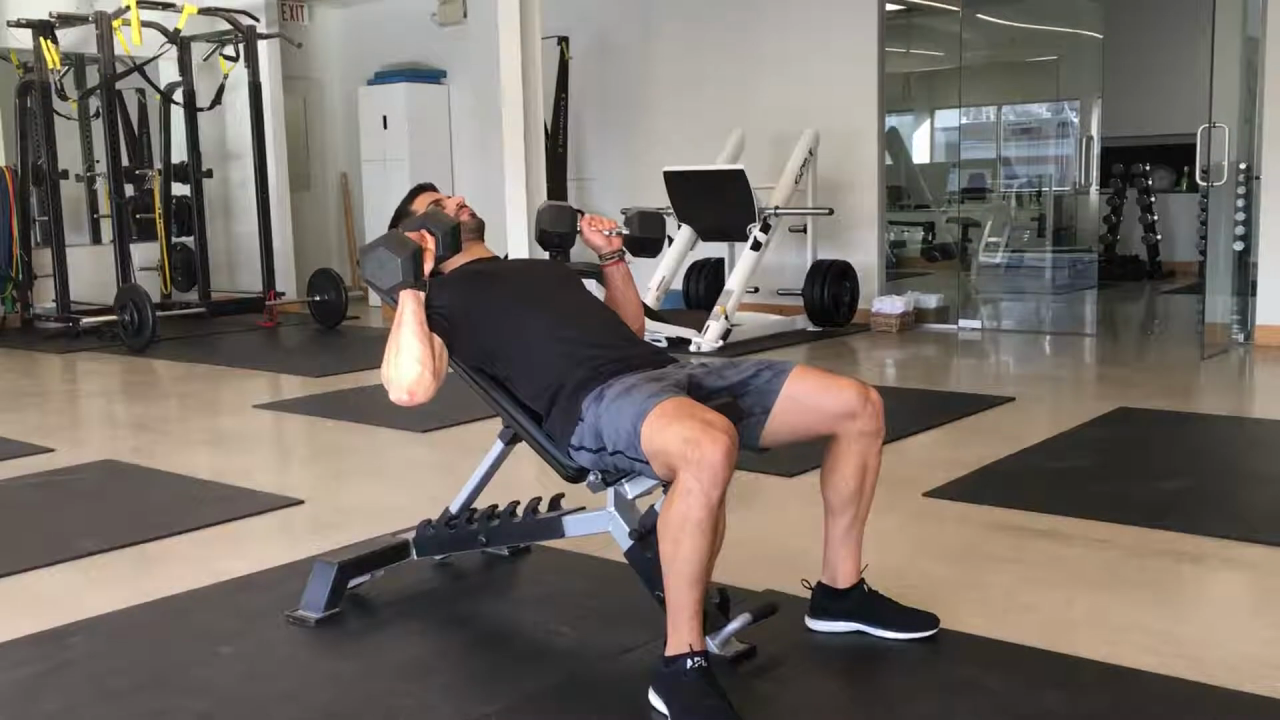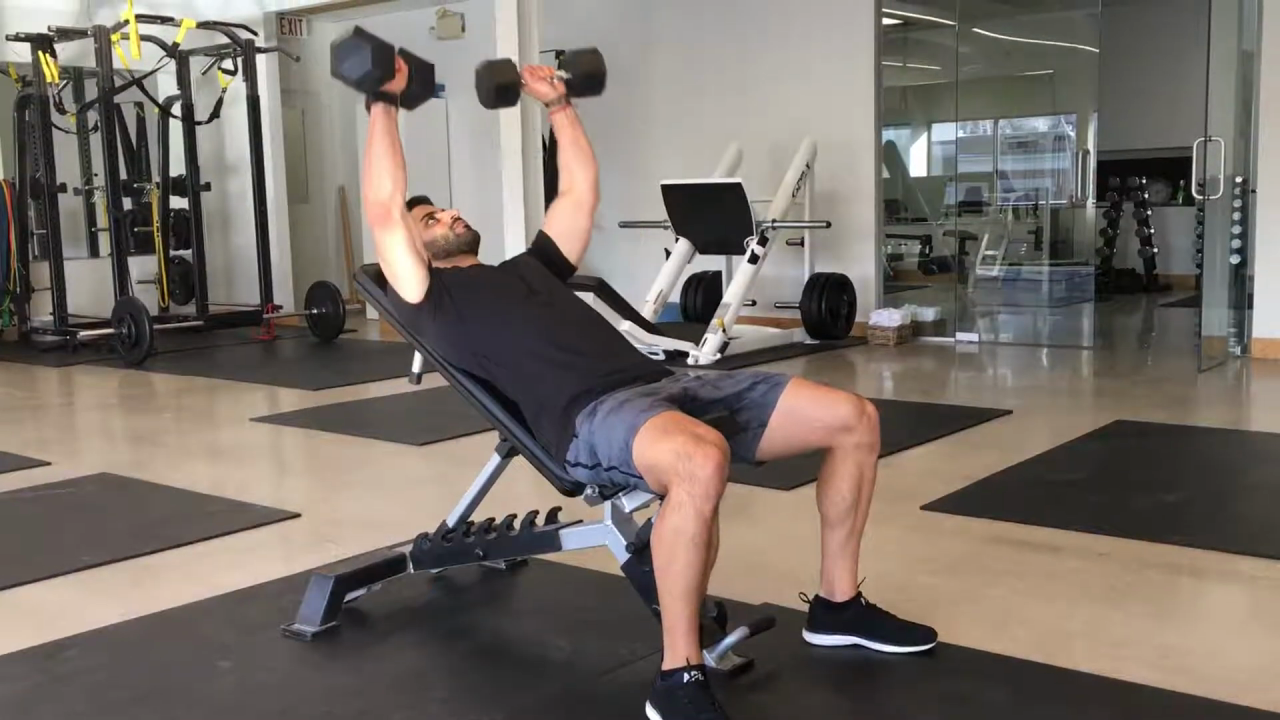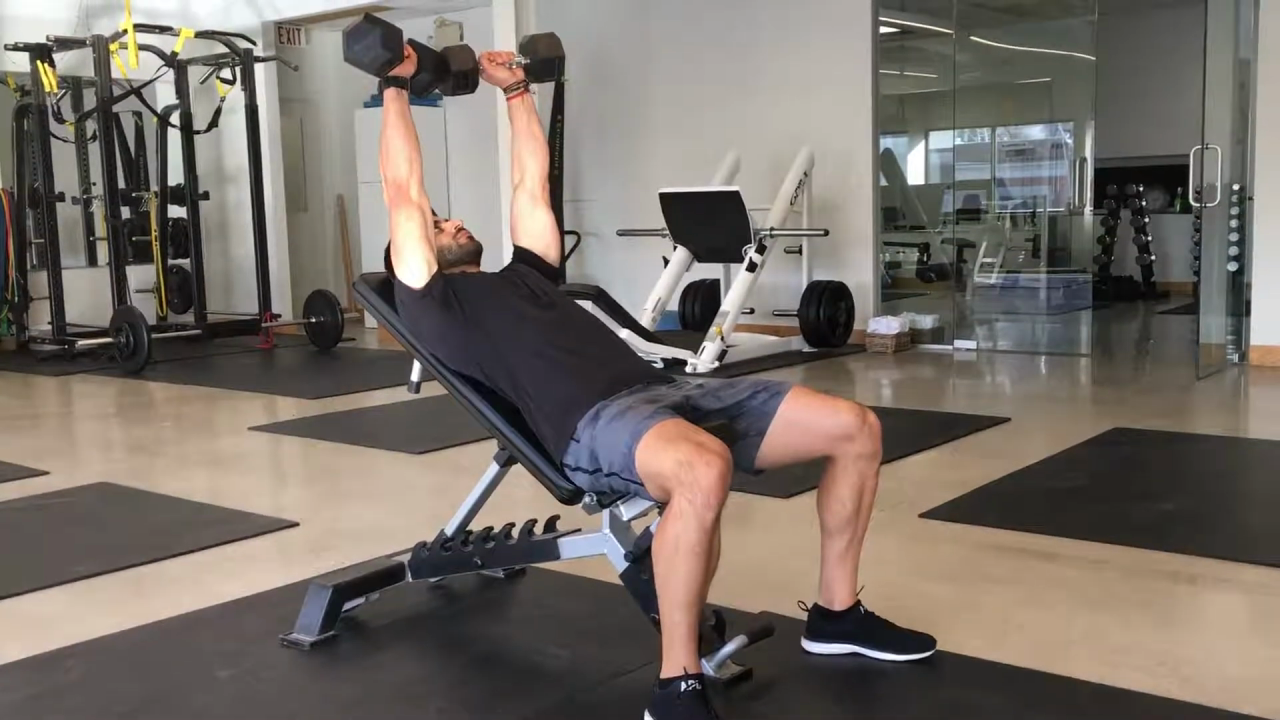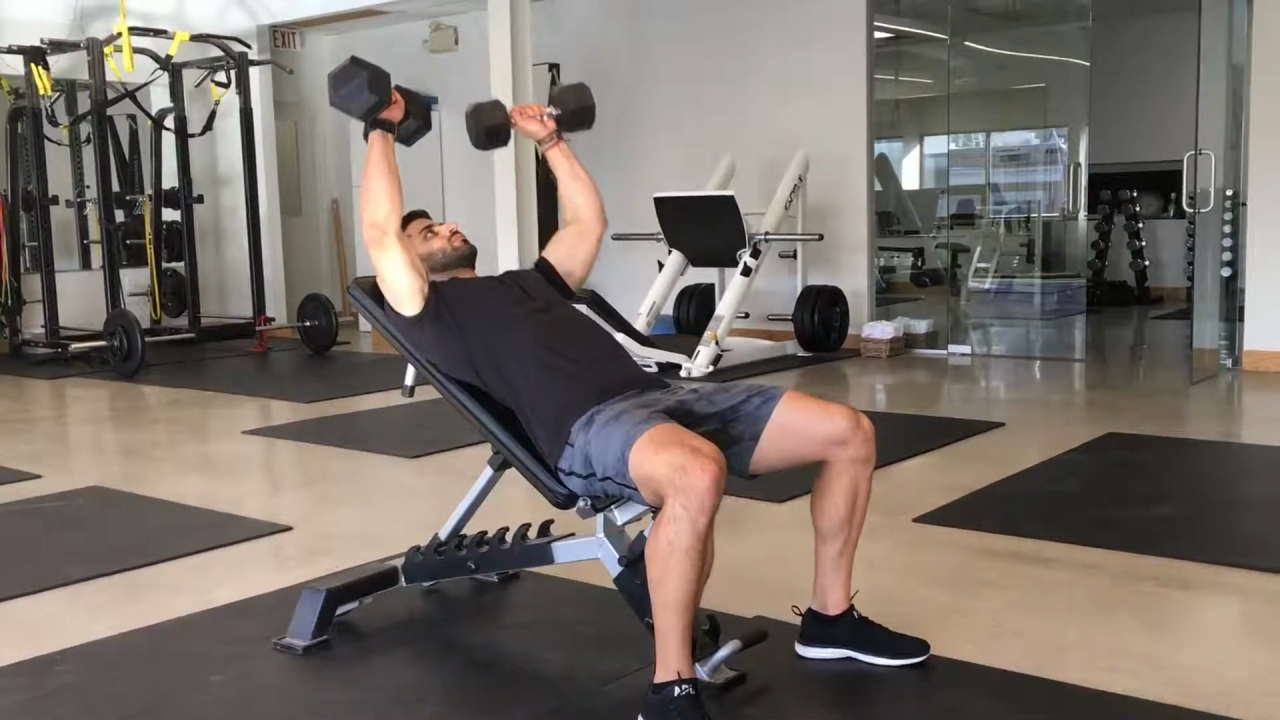
dt=0.7s
person 1, frame 1
left shoulder: (538, 265)
right shoulder: (445, 295)
right elbow: (408, 389)
left wrist: (611, 257)
right wrist: (411, 286)
left hip: (664, 370)
right hip: (596, 400)
left knee: (858, 405)
right knee: (708, 448)
left ankle: (841, 591)
right ankle: (682, 665)
person 1, frame 2
left shoulder: (527, 268)
right shoulder: (434, 297)
left elbow: (580, 190)
right elbow: (383, 214)
left wrist: (558, 105)
right wrist: (384, 105)
left hip: (661, 383)
right hip: (589, 417)
left knee: (853, 420)
right knee: (701, 463)
left ankle: (838, 604)
person 1, frame 3
left shoulder: (524, 273)
right shoulder: (436, 304)
left elbow: (531, 181)
right elbow: (403, 194)
left wrist: (516, 90)
right wrist: (397, 86)
left hip: (661, 388)
right hip: (592, 423)
left knee: (855, 427)
right knee: (704, 470)
left ankle: (837, 612)
person 1, frame 4
left shoulder: (525, 282)
right shoulder: (432, 310)
left elbow: (587, 222)
right elbow: (381, 239)
left wrist: (548, 141)
right wrist: (381, 133)
left hip: (659, 394)
right hip: (589, 428)
left knee: (850, 433)
right knee: (697, 476)
left ankle: (831, 617)
